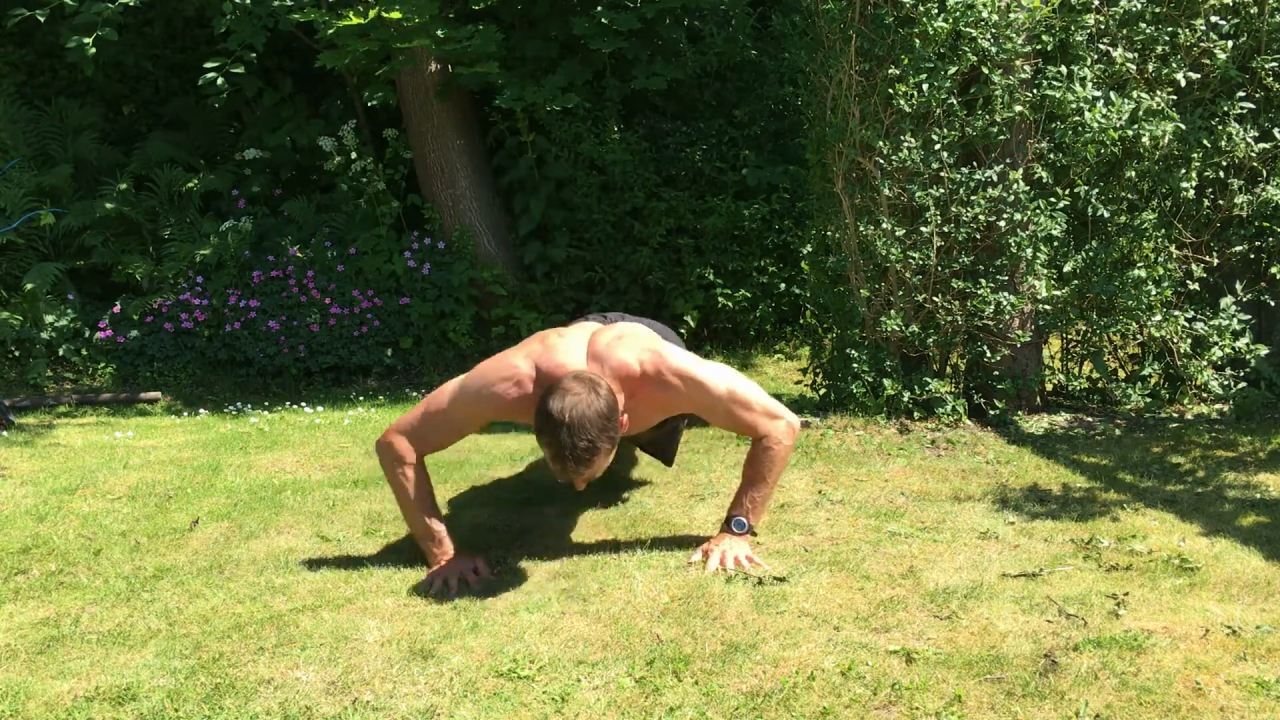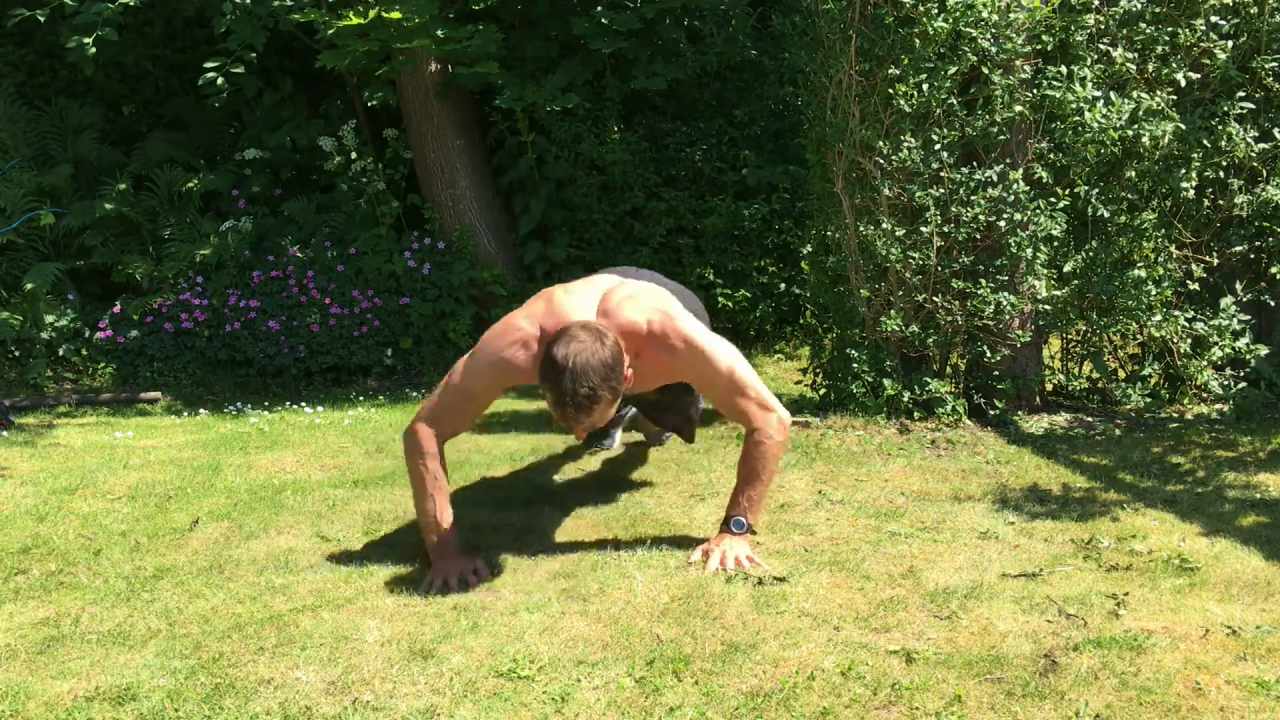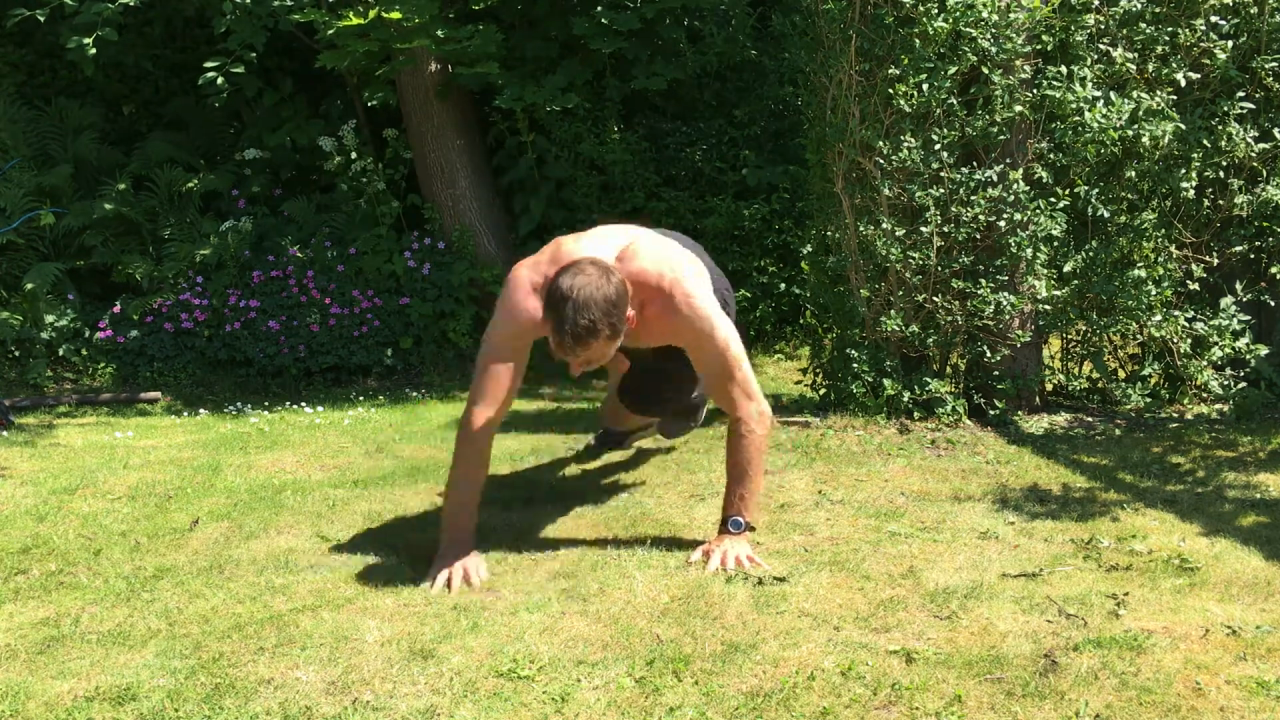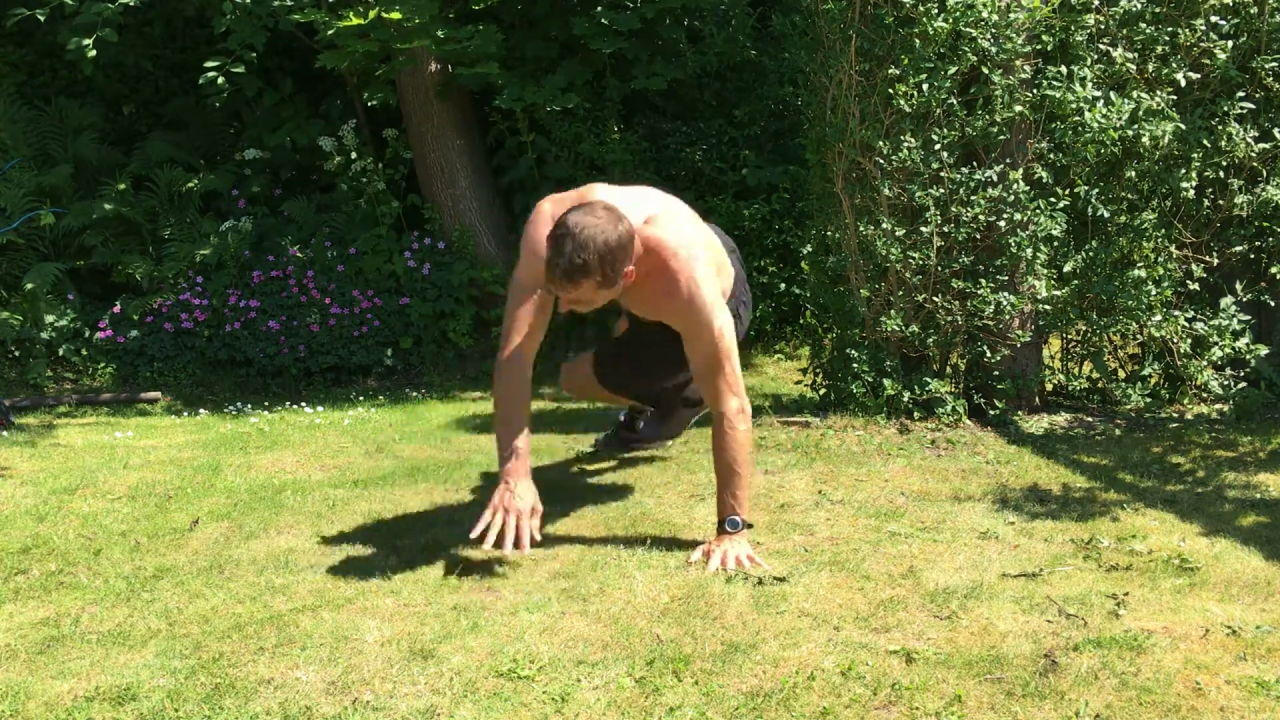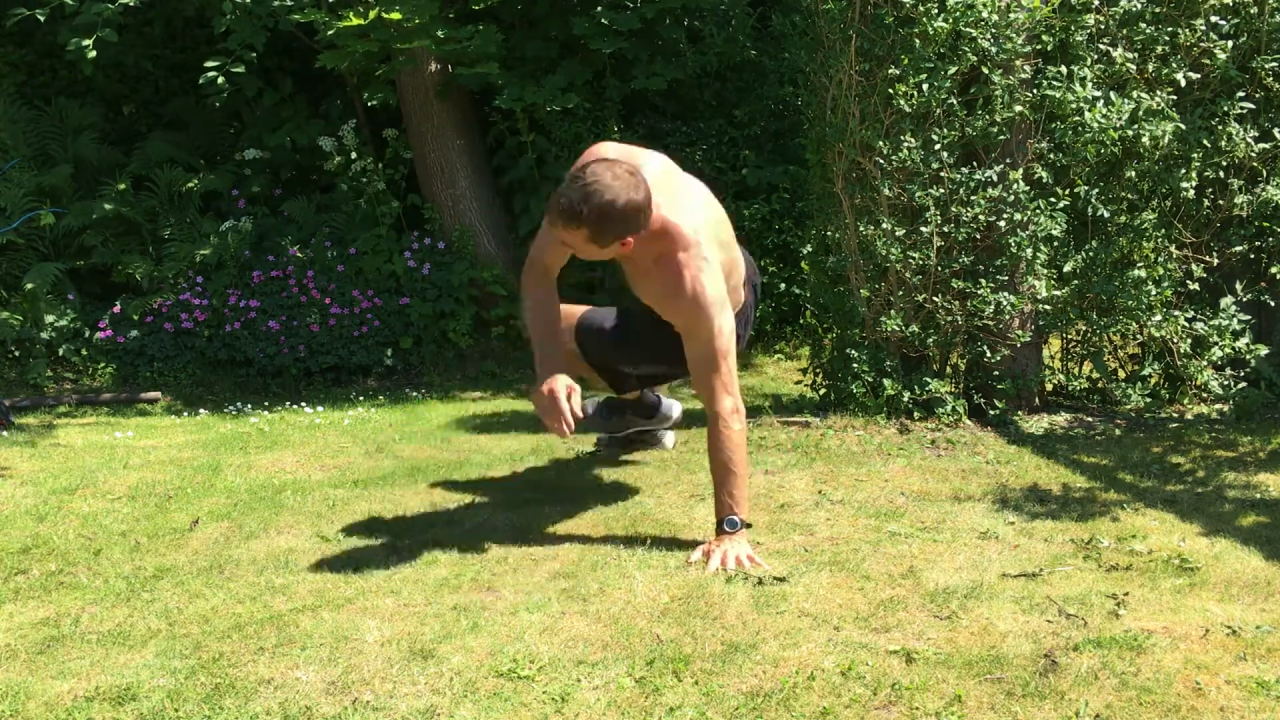
dt=0.1s
person 1, frame 1
left shoulder: (670, 374)
right shoulder: (506, 385)
left elbow: (783, 427)
right elbow: (393, 443)
left wrist: (736, 529)
right wrist: (442, 553)
left knee: (656, 442)
person 1, frame 2
left shoulder: (677, 339)
right shoulder: (515, 347)
left elbow: (771, 422)
right elbow: (423, 431)
left wrist: (736, 530)
right wrist: (444, 548)
right knee: (596, 418)
person 1, frame 3
left shoulder: (686, 299)
right shoulder: (530, 290)
left elbow: (751, 411)
right elbow: (480, 413)
left wrist: (735, 530)
right wrist: (455, 536)
right knee: (620, 369)
right ankle: (633, 417)
person 1, frame 4
left shoulder: (690, 281)
right shoulder: (551, 220)
left elbow: (731, 407)
right elbow: (513, 356)
left wrist: (732, 529)
right wrist: (514, 474)
left hip: (719, 298)
left knee: (577, 379)
right ankle: (642, 417)
person 1, frame 5
left shoulder: (692, 279)
right shoulder: (598, 164)
left elbow: (724, 406)
right elbow: (540, 262)
left wrist: (732, 530)
right wrist: (550, 375)
left hip: (705, 321)
left knee: (561, 336)
left ankle: (640, 405)
right ankle: (644, 413)
